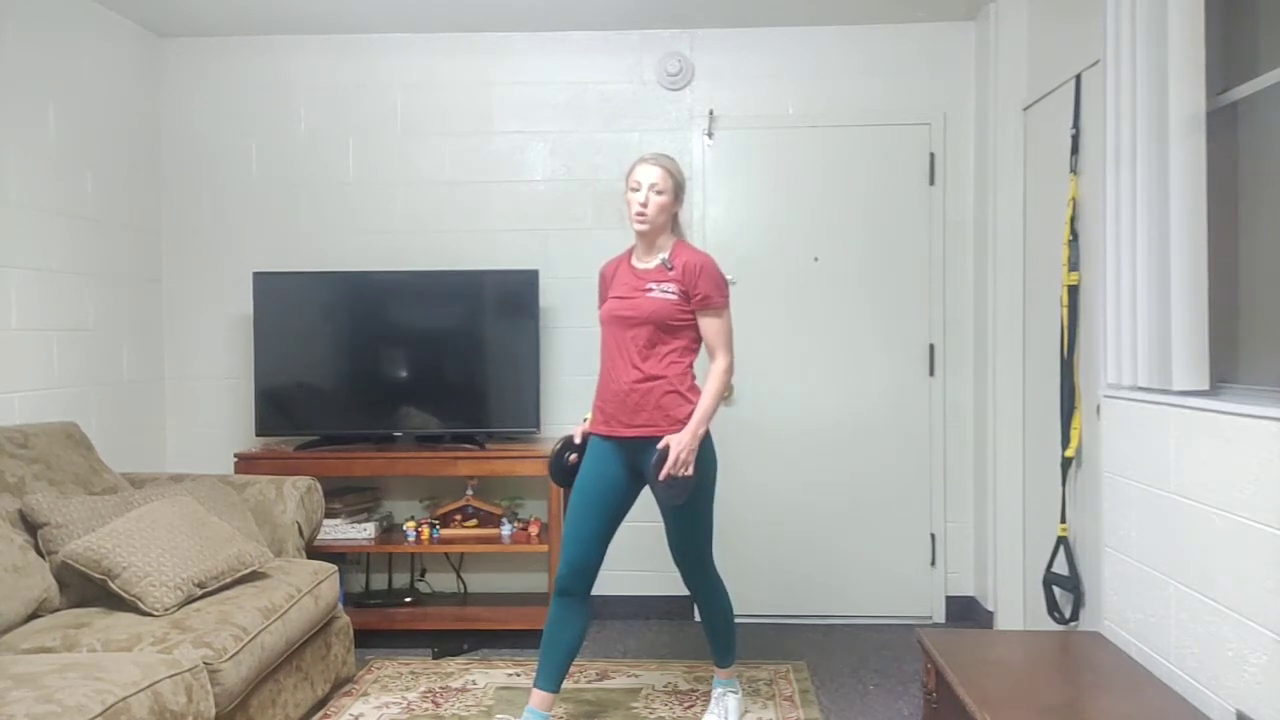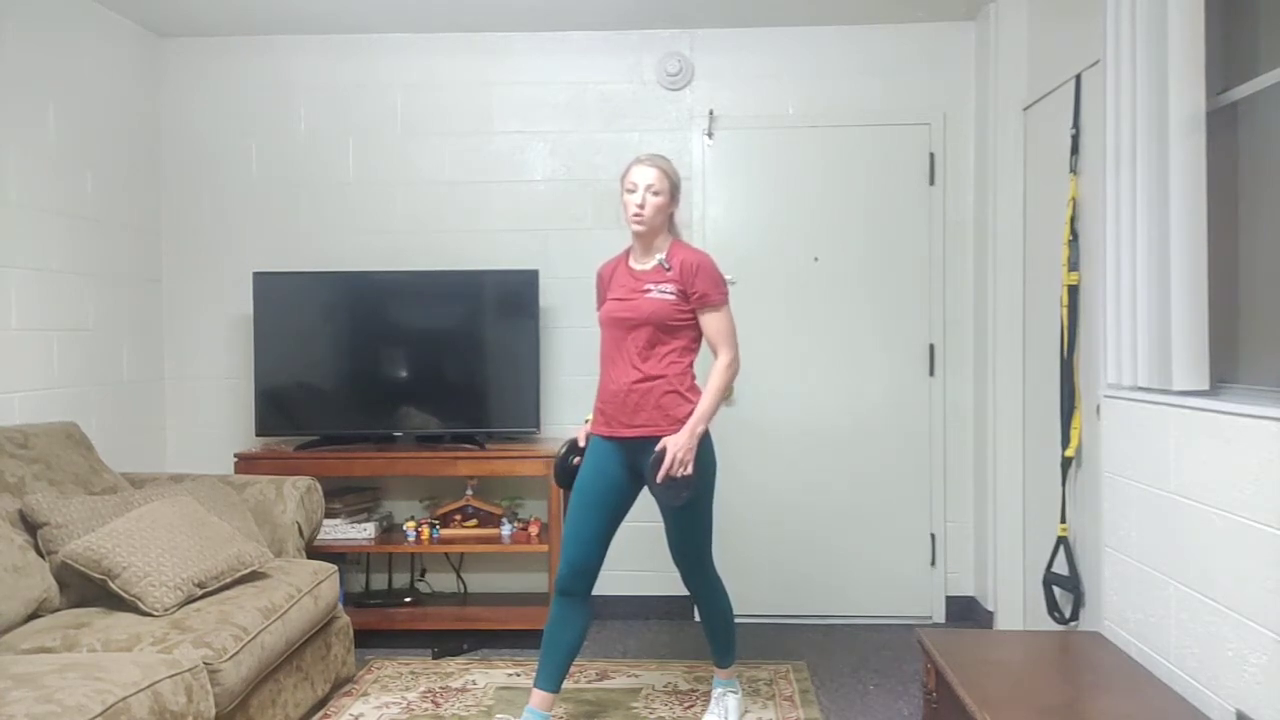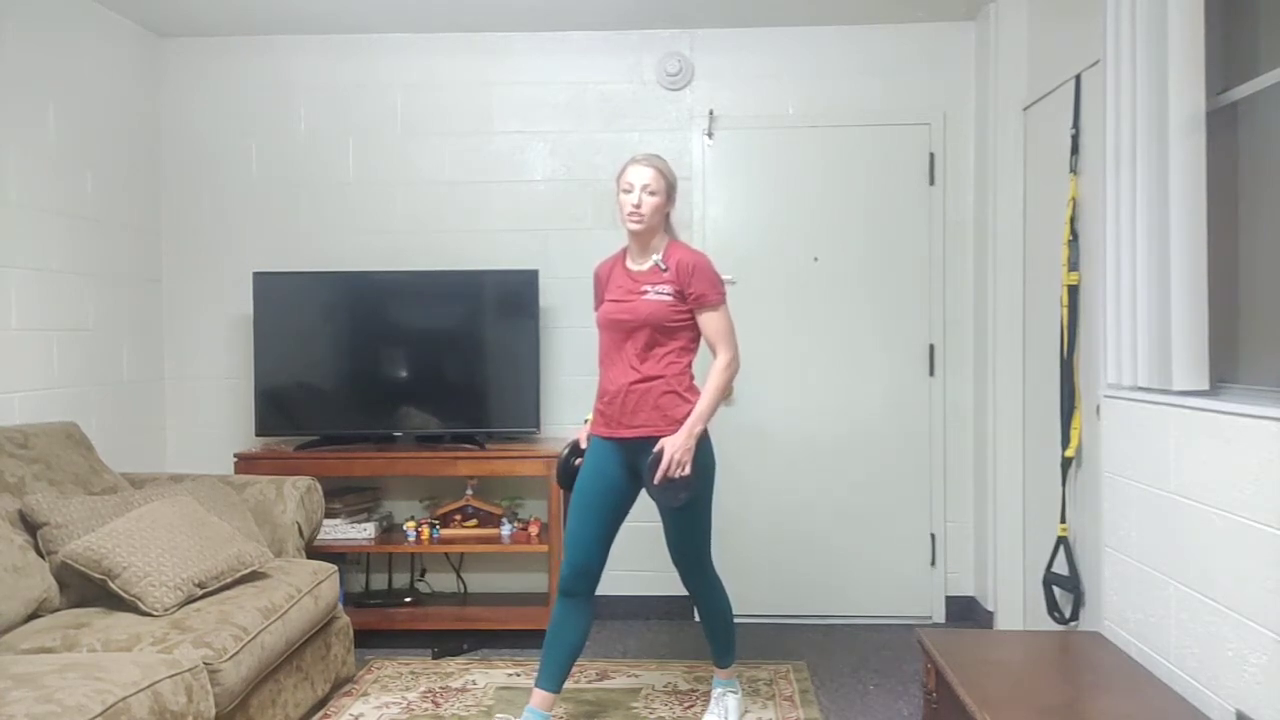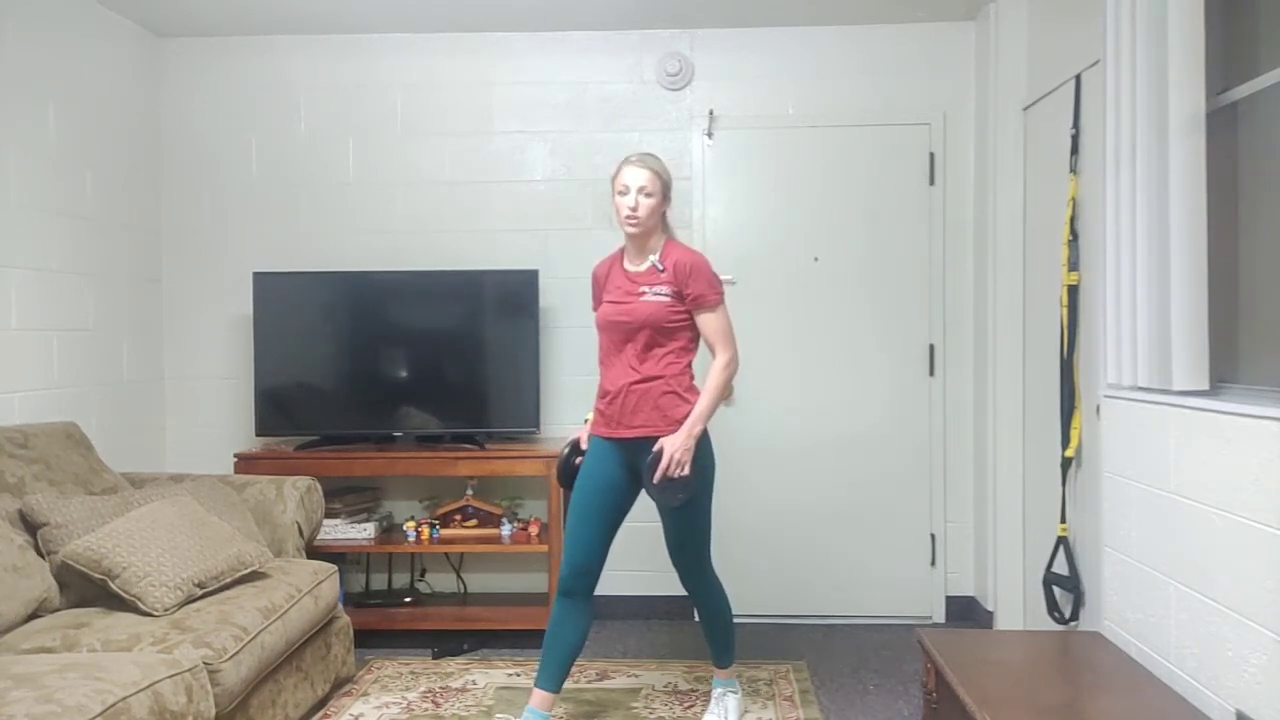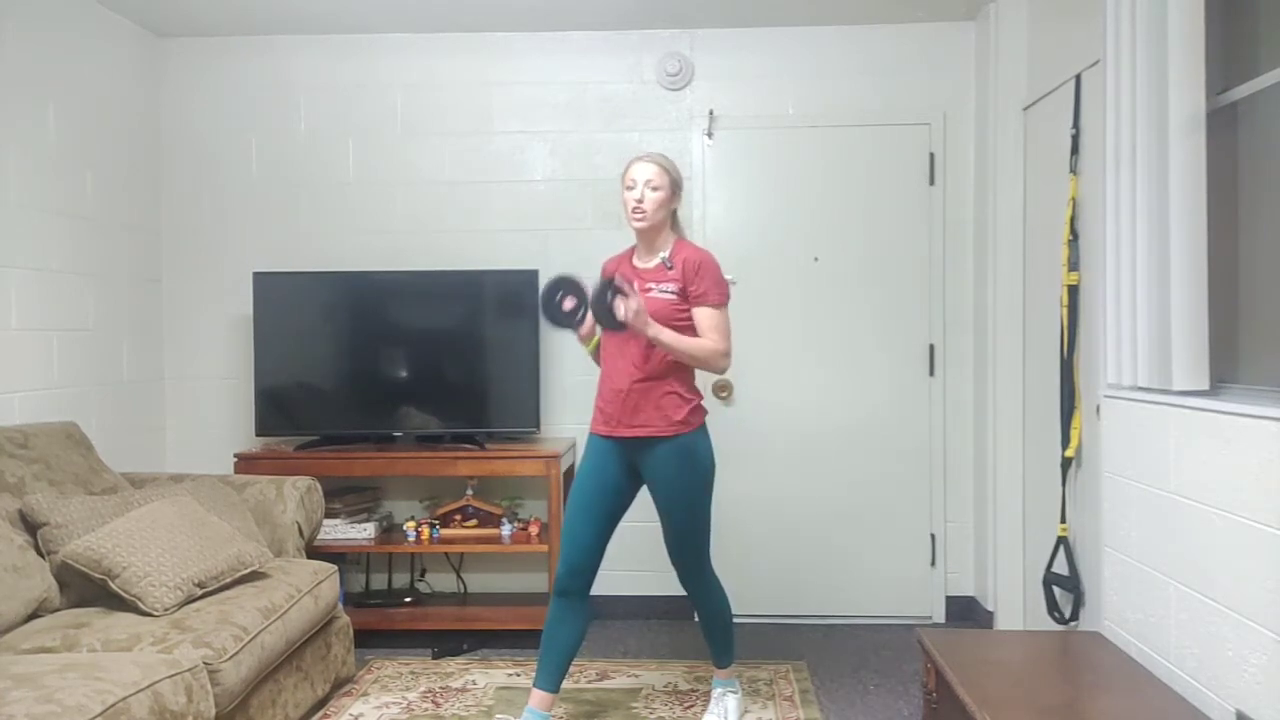
dt=0.5s
person 1, frame 1
left shoulder: (697, 268)
right shoulder: (612, 272)
left elbow: (722, 361)
left wrist: (693, 432)
right wrist: (591, 419)
left hip: (671, 440)
right hip: (612, 440)
left knee: (695, 568)
right knee: (572, 574)
person 1, frame 2
left shoulder: (695, 266)
right shoulder: (609, 273)
left elbow: (727, 358)
left wrist: (692, 431)
right wrist: (592, 421)
left hip: (672, 439)
right hip: (612, 440)
left knee: (695, 568)
right knee: (572, 574)
person 1, frame 3
left shoulder: (691, 266)
right shoulder: (606, 273)
left elbow: (726, 358)
left wrist: (689, 432)
right wrist: (592, 422)
left hip: (671, 440)
right hip: (611, 441)
left knee: (694, 569)
right knee: (575, 576)
person 1, frame 4
left shoulder: (688, 266)
right shoulder: (604, 273)
left elbow: (725, 358)
left wrist: (690, 433)
right wrist: (594, 421)
left hip: (670, 442)
right hip: (611, 442)
left knee: (693, 569)
right knee: (574, 576)
person 1, frame 5
left shoulder: (697, 264)
right shoulder: (615, 268)
left elbow: (717, 355)
left wrist: (647, 325)
right wrist: (583, 327)
left hip: (674, 439)
right hip: (610, 437)
left knee: (692, 569)
right knee: (570, 574)
